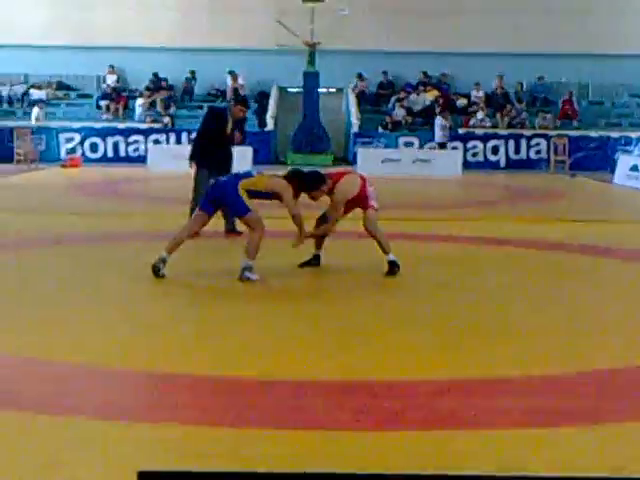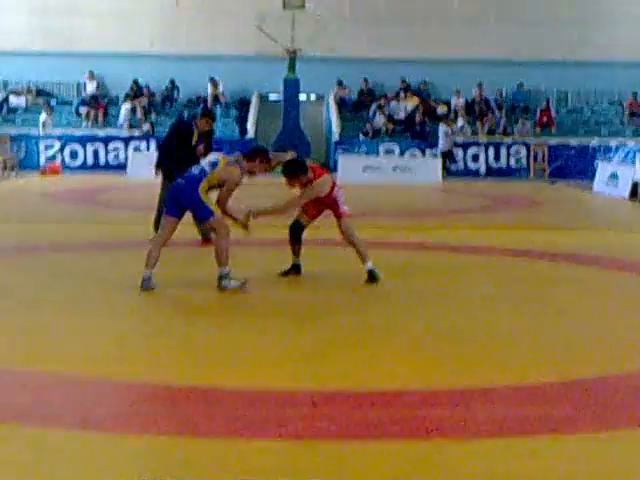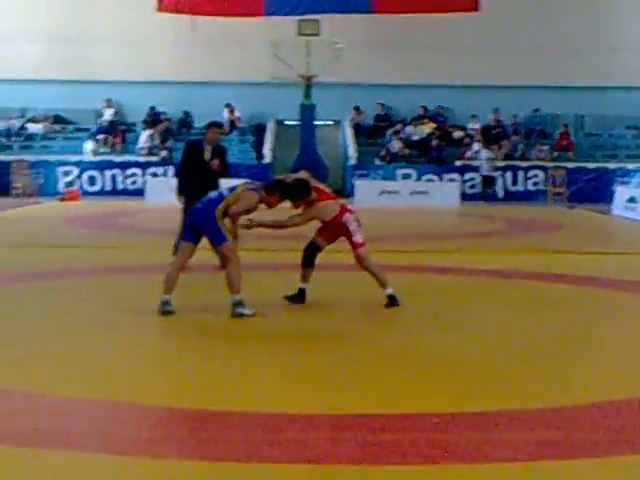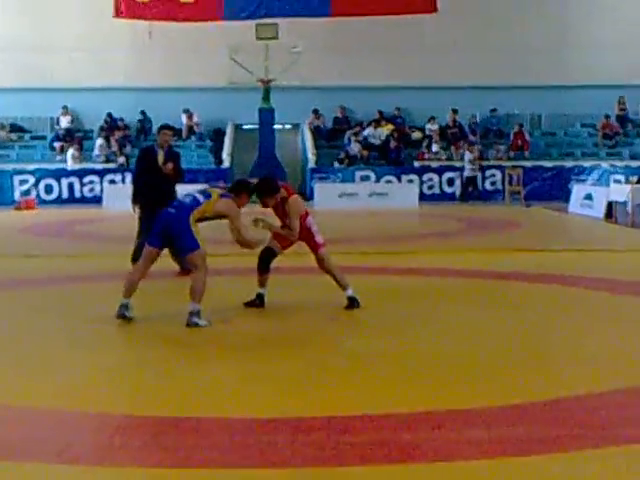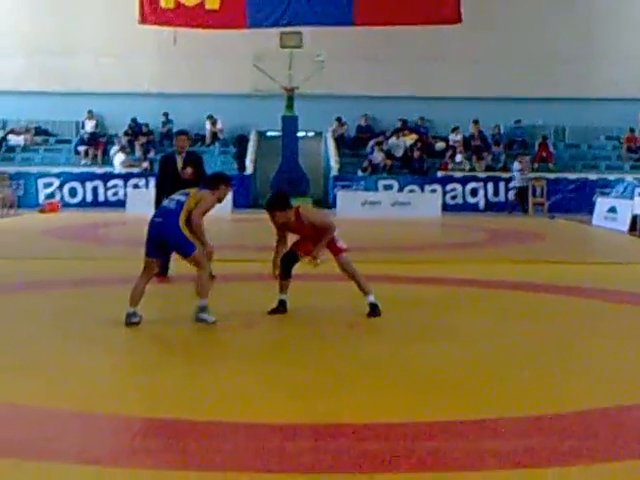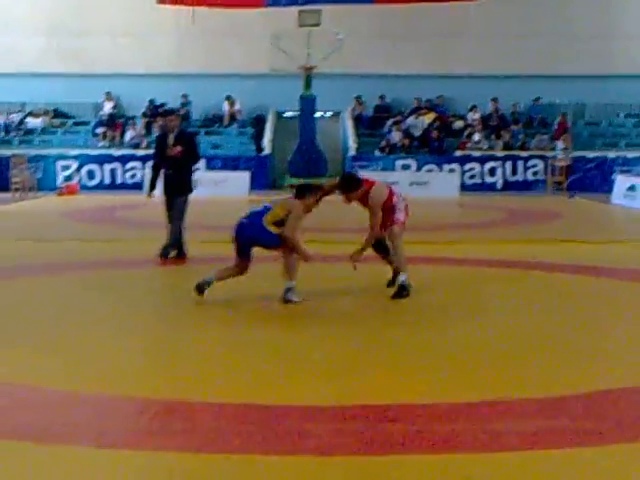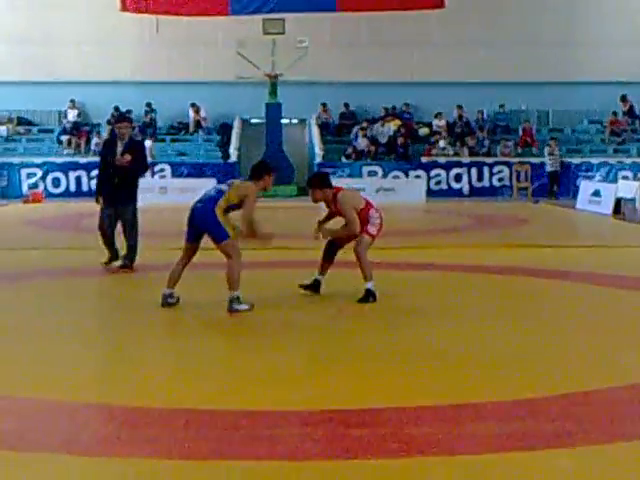
dt=0.7s
person 1, frame 1
left shoulder: (275, 181)
right shoulder: (285, 186)
left elbow: (290, 203)
right elbow: (294, 212)
right wrist: (302, 232)
left hip: (220, 184)
right hip: (233, 189)
left knee: (192, 226)
right knee: (257, 228)
left ankle: (162, 260)
right ankle: (247, 270)
person 1, frame 2
left shoulder: (235, 159)
right shoulder: (235, 174)
right elbow: (220, 205)
right wrist: (237, 219)
left hip: (178, 187)
right hip: (193, 191)
left knee: (162, 235)
right knee: (222, 231)
left ankle: (147, 278)
right ankle: (224, 278)
person 1, frame 3
left shoulder: (254, 188)
right shoulder: (253, 197)
right elbow: (233, 211)
right wrist: (235, 229)
left hip: (196, 211)
right hip: (210, 215)
left knee: (180, 260)
right knee: (232, 259)
left ankle: (165, 303)
right ankle: (237, 305)
person 1, frame 4
left shoulder: (214, 191)
right shoulder: (232, 207)
right elbow: (240, 239)
right wrist: (255, 243)
left hip: (166, 215)
right hip: (182, 221)
left knee: (142, 265)
right knee: (200, 268)
left ankle: (124, 306)
right ankle: (194, 315)
person 1, frame 5
left shoulder: (192, 194)
right shoulder: (209, 196)
right elbow: (195, 218)
left wrist: (201, 246)
right wrist: (206, 244)
left hip: (156, 225)
right hip: (173, 227)
left knee: (147, 274)
right knee: (204, 265)
left ankle: (132, 314)
right ankle: (202, 310)
person 1, frame 6
left shoulder: (290, 202)
right shoulder: (299, 207)
right elbow: (288, 234)
right wrist: (302, 252)
left hip: (242, 228)
right hip: (254, 226)
left knee: (240, 269)
right knee: (292, 251)
left ankle: (209, 281)
right ankle: (289, 292)
person 1, frame 7
left shoulder: (239, 185)
right shoulder: (253, 189)
right elbow: (246, 217)
left wrist: (238, 231)
right wrist: (259, 235)
left hip: (197, 211)
right hip: (210, 214)
left knee: (186, 257)
right knee: (234, 256)
left ankle: (168, 296)
right ankle: (234, 301)
person 2, frame 1
left shoulder: (240, 120)
right shoulder: (215, 113)
right elbow: (200, 135)
right wrist: (194, 156)
left hip: (223, 161)
right hip: (206, 160)
right knee: (200, 192)
left ankle: (230, 226)
person 2, frame 2
left shoulder: (208, 133)
right shoulder: (180, 125)
left elbow: (208, 149)
right elbow: (165, 144)
left wrist: (203, 151)
right wrist: (159, 165)
right hip: (172, 171)
right knee: (164, 202)
left ankle: (205, 235)
right ankle: (159, 232)
person 2, frame 3
left shoulder: (221, 150)
right shoulder: (192, 145)
left elbow: (225, 171)
right elbow: (183, 168)
left wrist: (218, 168)
right wrist: (181, 190)
left hip: (211, 194)
right hip: (192, 194)
person 2, frame 4
left shoulder: (174, 154)
right shoulder: (144, 152)
left elbow: (180, 177)
right elbow: (137, 176)
left wrist: (172, 171)
right wrist: (135, 198)
left hip: (168, 200)
right hip: (148, 200)
right knee: (143, 233)
left ankle: (183, 264)
person 2, frame 5
left shoulder: (196, 158)
right shoulder: (165, 159)
left elbow: (203, 179)
right elbow: (160, 184)
left wrist: (192, 176)
right wrist: (158, 205)
right ankle: (162, 271)
person 2, frame 6
left shoulder: (188, 137)
right shoulder: (161, 138)
left elbow: (195, 158)
right elbow: (157, 163)
left wrist: (179, 155)
right wrist: (152, 185)
left hip: (182, 185)
right hip: (169, 185)
left knee: (176, 219)
right knee: (173, 220)
left ankle: (167, 252)
right ankle: (180, 252)
person 2, frame 7
left shoulder: (138, 145)
right shoulder: (108, 144)
left elbow: (144, 168)
right elbow: (102, 168)
left wrist: (127, 164)
right wrist: (99, 191)
left hip: (127, 194)
right hip: (110, 194)
left knee: (130, 229)
right knee: (104, 227)
left ankle: (129, 261)
right ankle: (113, 254)
person 3, frame 1
left shoulder: (339, 193)
left elbow: (330, 227)
left wrist: (307, 235)
left hip: (365, 194)
right hip: (349, 197)
left knee: (370, 226)
right knee: (321, 222)
left ankle: (392, 261)
right ankle: (316, 257)
person 3, frame 2
left shoulder: (314, 187)
right shoulder: (299, 166)
left elbow: (285, 208)
left wrist: (257, 212)
left hip: (333, 197)
right hip: (316, 198)
left knee: (348, 234)
right knee: (295, 228)
left ankle: (370, 269)
right ankle: (296, 266)
person 3, frame 3
left shoulder: (316, 209)
right shoulder: (312, 185)
left elbow: (286, 224)
right elbow: (302, 174)
left wrist: (259, 223)
right wrist: (287, 180)
left hip: (348, 223)
right hip: (333, 223)
left knee: (364, 262)
right knee: (309, 251)
left ankle: (390, 295)
right ankle: (301, 293)
person 3, frame 4
left shoulder: (292, 203)
right shoulder: (274, 188)
left elbow: (294, 236)
left wrist: (270, 227)
left hip: (306, 228)
right hip: (288, 227)
left knee: (324, 263)
right knee: (265, 256)
left ankle: (351, 297)
right ankle: (260, 298)
person 3, frame 5
left shoulder: (305, 213)
right shoulder: (279, 221)
left elbow: (331, 226)
right elbow: (282, 242)
left wrist: (319, 248)
right wrist: (275, 262)
left hip: (327, 236)
right hip: (309, 238)
left knee: (347, 268)
right knee: (285, 261)
left ankle: (372, 303)
right ankle: (282, 303)
person 3, frame 6
left shoulder: (373, 197)
right shoulder: (350, 185)
left elbow: (375, 230)
left wrist: (359, 251)
left hip: (396, 207)
right hip: (384, 208)
left knee: (394, 240)
right knee: (376, 242)
left ankle: (403, 284)
right ankle: (397, 272)
person 3, frame 7
left shoulder: (343, 200)
right shoulder: (328, 196)
left elbow: (355, 229)
right elbow: (334, 211)
left wrist: (329, 232)
right wrist: (322, 222)
left hip: (371, 219)
right hip: (356, 219)
left knee: (359, 250)
right knee: (331, 246)
left ankle: (370, 291)
right ankle: (317, 283)
